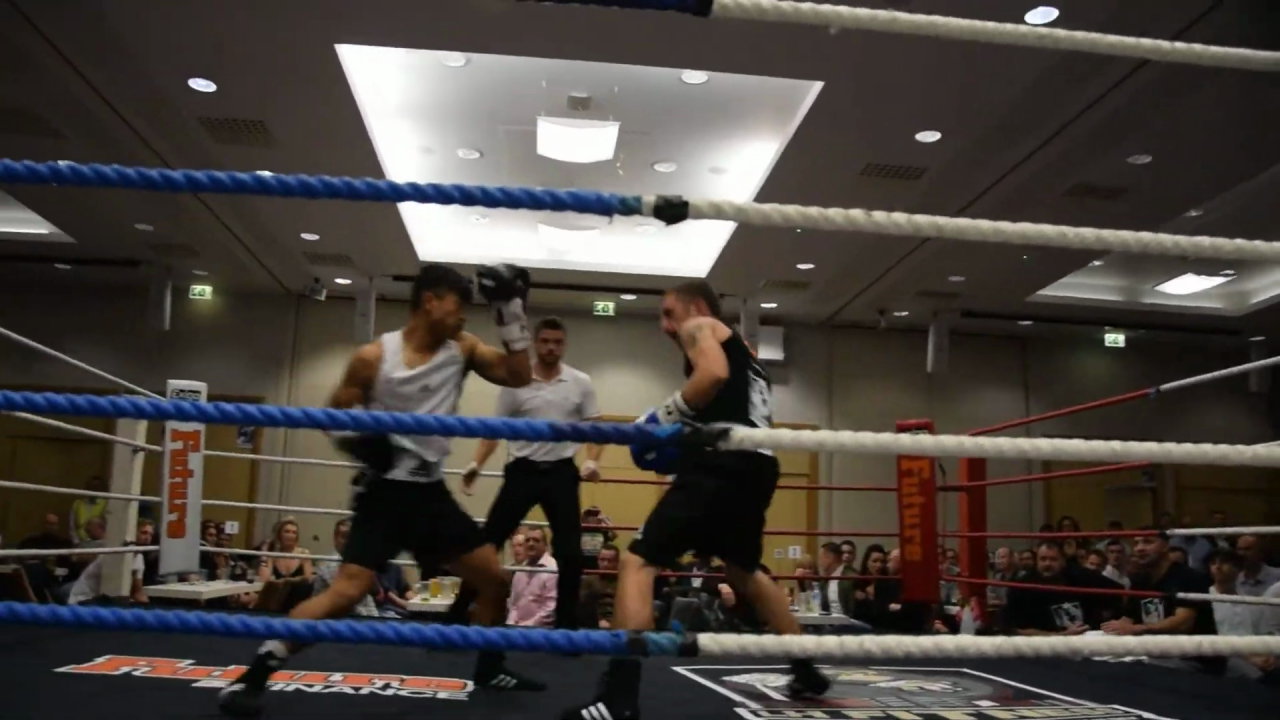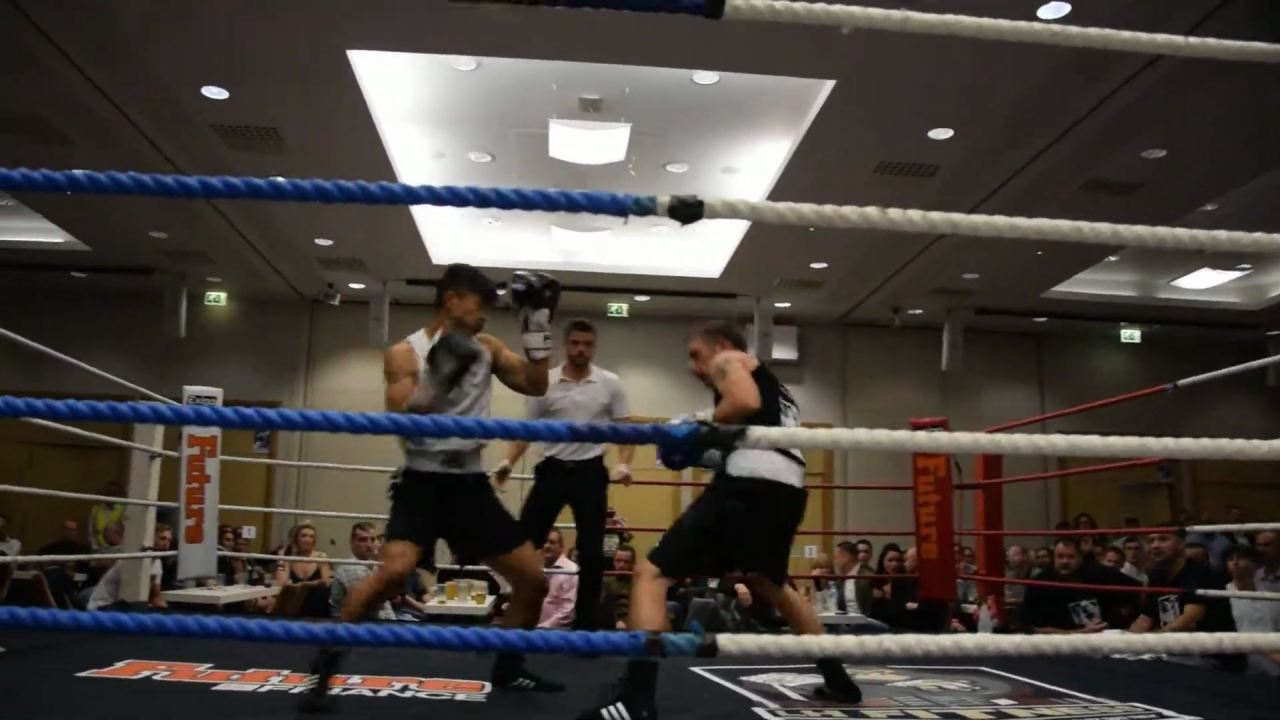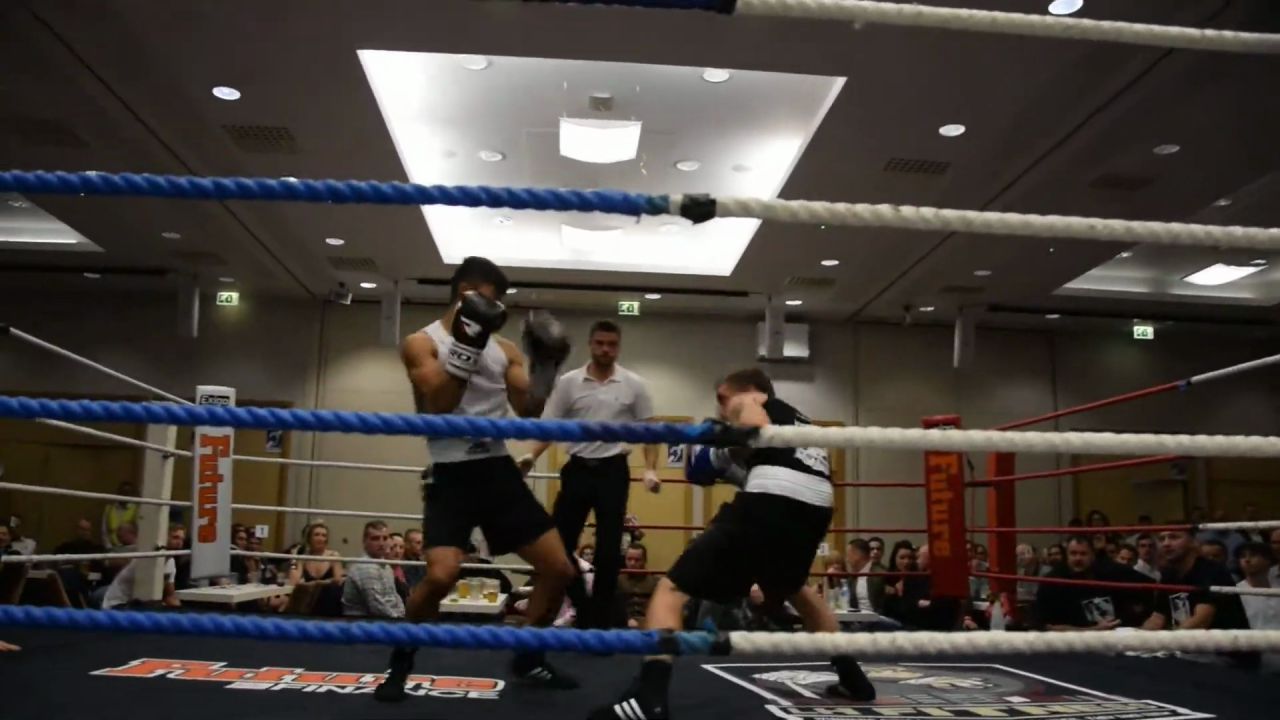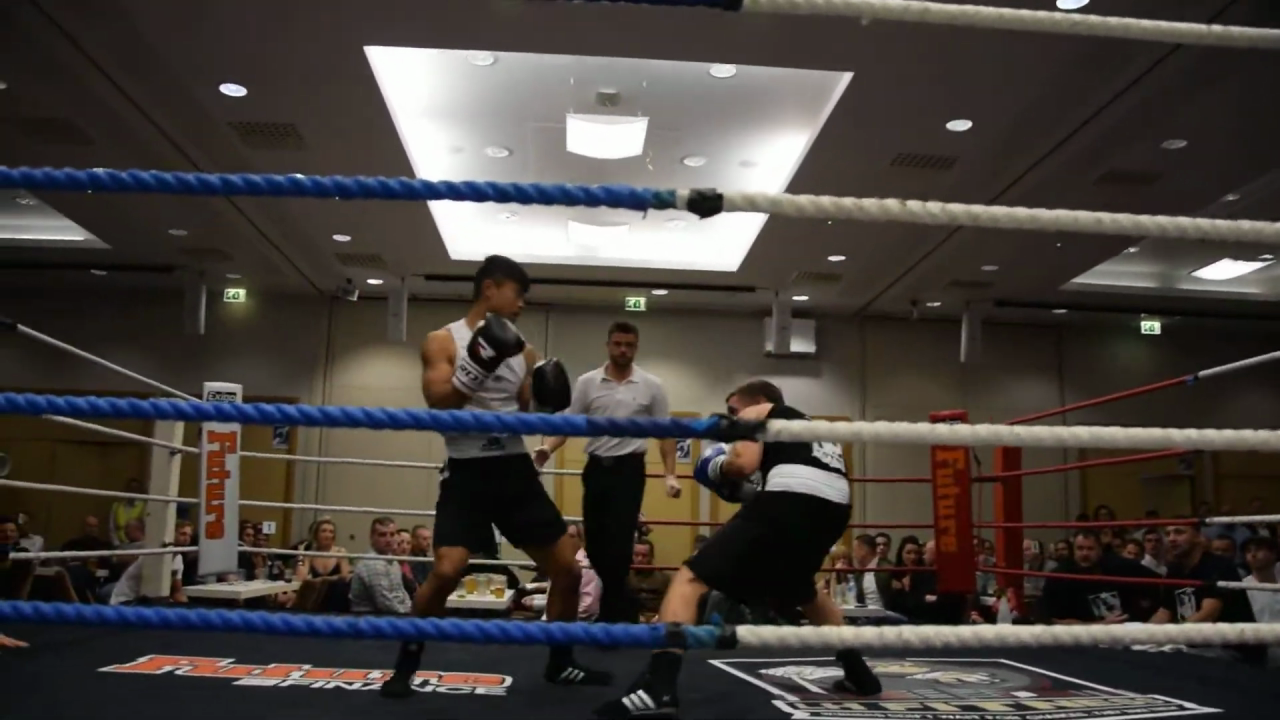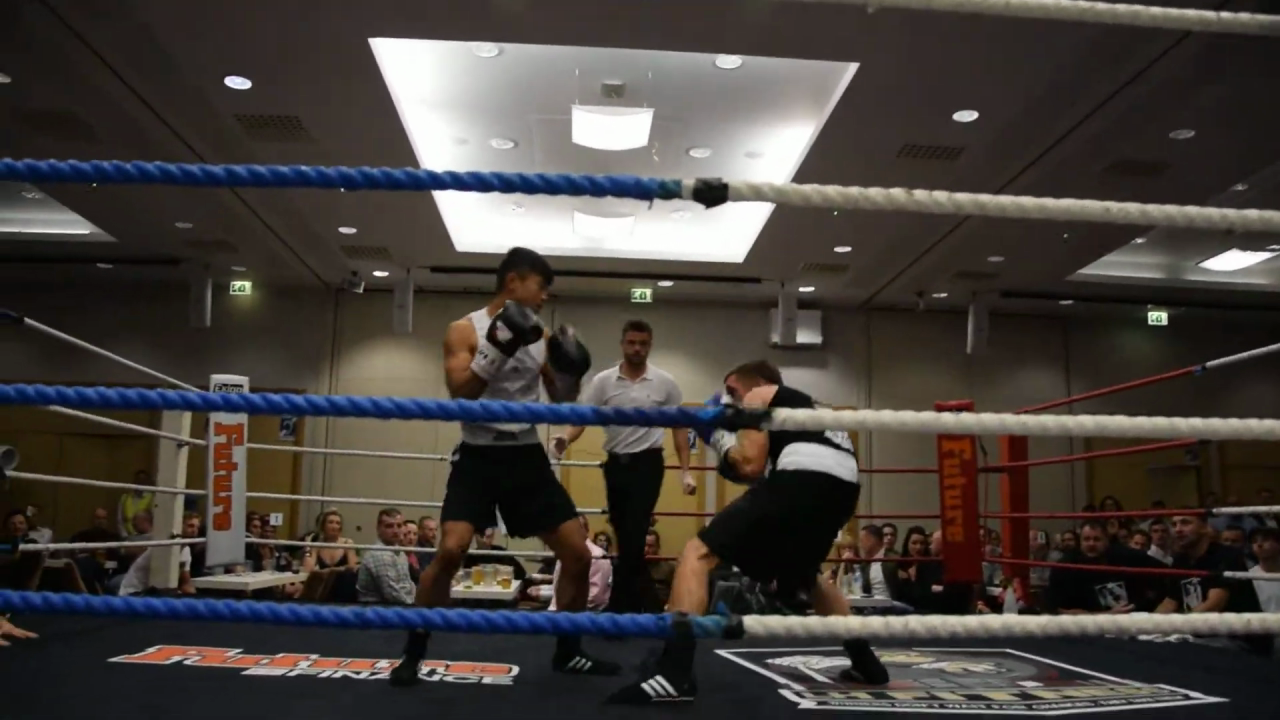
dt=0.1s
person 1, frame 1
left shoulder: (459, 347)
right shoulder: (372, 356)
left elbow: (517, 376)
right elbow: (334, 414)
left wrist: (512, 307)
right wrist: (353, 437)
left hip: (430, 492)
right hip: (383, 492)
left knee: (495, 577)
right knee: (347, 593)
left ankle: (489, 668)
right ankle: (253, 677)
person 1, frame 2
left shoulder: (486, 348)
right shoulder: (404, 353)
left elbow: (537, 386)
right elbow: (400, 416)
left wrist: (538, 316)
right wrist: (436, 381)
left hip: (472, 484)
right hip: (422, 484)
left knee: (533, 579)
right knee: (392, 572)
left ankle: (507, 668)
right ankle: (324, 669)
person 1, frame 3
left shoulder: (501, 346)
right shoulder: (421, 343)
left elbow: (531, 410)
right elbow: (436, 404)
left wrist: (546, 365)
right wrist: (464, 342)
left hip: (500, 471)
right hip: (451, 474)
left knee: (558, 568)
right knee: (441, 574)
left ankle: (527, 660)
right ankle: (399, 667)
person 1, frame 4
left shoulder: (520, 350)
right shoulder: (442, 341)
left elbow: (536, 413)
right elbow: (440, 408)
left wrist: (549, 400)
right wrist: (478, 361)
left hip: (517, 469)
right hip: (468, 472)
left knee: (567, 570)
right knee: (447, 571)
left ankle: (560, 662)
right ankle: (406, 663)
person 1, frame 5
left shoulder: (542, 337)
right shoulder: (465, 330)
left elbow: (564, 403)
right elbow: (460, 394)
left wrist: (569, 372)
right wrist: (496, 346)
left hip: (528, 457)
right hip: (478, 457)
left knee: (578, 554)
right knee: (451, 550)
left ankle: (568, 651)
right ankle: (414, 652)
person 2, frame 1
left shoulder: (699, 328)
right shoulder: (742, 353)
left elbow: (714, 374)
left wrist: (668, 413)
right wrist: (685, 429)
left hip: (721, 462)
right hip: (760, 465)
left knee: (638, 563)
right knee: (744, 571)
right ankle: (807, 672)
person 2, frame 2
left shoulder: (728, 361)
right shoulder: (772, 384)
left elbow: (746, 403)
left wrist: (699, 428)
right wrist: (708, 452)
left hip: (747, 484)
right hip: (788, 491)
left knee: (651, 574)
right knee: (769, 582)
right ankle: (837, 676)
person 2, frame 3
left shoulder: (748, 400)
right shoulder: (797, 420)
left elbow: (756, 433)
left wrist: (713, 453)
left hip: (771, 501)
right hip: (814, 507)
left knee: (673, 589)
right knee: (790, 587)
right ankle: (852, 677)
person 2, frame 4
left shoulder: (754, 414)
left elbow: (746, 461)
left wrist: (717, 465)
left hip: (791, 500)
right hip: (834, 507)
left knee: (688, 581)
right knee: (799, 590)
left ankle: (658, 687)
right ankle: (858, 673)
person 2, frame 5
left shoulder: (758, 396)
right shoulder: (802, 404)
left elbow: (751, 466)
left wrist: (722, 440)
left hip: (804, 478)
right hip: (841, 484)
left knee: (697, 553)
right knee: (803, 574)
left ankle: (675, 672)
right ankle: (865, 661)
person 3, frame 1
left shoulder: (581, 383)
right shoulder: (514, 382)
left wrist: (591, 461)
right wrist: (476, 464)
left hip: (561, 473)
right hip: (523, 471)
left knee: (569, 553)
right knee: (489, 541)
left ankle: (567, 626)
right ankle: (457, 615)
person 3, frame 2
left shoulder: (610, 384)
right shoulder: (544, 383)
left wrist: (623, 464)
right wrist: (508, 462)
left hip: (590, 472)
right hip: (552, 470)
left knee: (591, 553)
right knee: (525, 542)
left ankle: (585, 625)
person 3, frame 3
left shoulder: (634, 384)
right shoulder: (568, 382)
left wrist: (650, 469)
right wrist: (532, 455)
left hip: (612, 470)
right hip: (577, 469)
left knee: (609, 551)
right knee: (560, 544)
left ankle: (599, 623)
right ankle: (585, 611)
person 3, frame 4
left shoulder: (651, 386)
right shoulder: (587, 382)
left elbow: (665, 433)
left wrist: (670, 474)
right wrist: (548, 447)
left hip: (628, 469)
right hip: (596, 468)
left knee: (618, 547)
right knee: (596, 546)
left ankle: (609, 620)
right ankle: (626, 610)
person 3, frame 5
left shoulder: (666, 383)
right shoulder: (602, 381)
left elbow: (679, 429)
left wrist: (686, 471)
right wrist: (564, 438)
left hip: (646, 465)
right hip: (616, 465)
left knee: (632, 539)
right knee: (626, 541)
left ankle: (618, 611)
right ankle: (646, 606)
